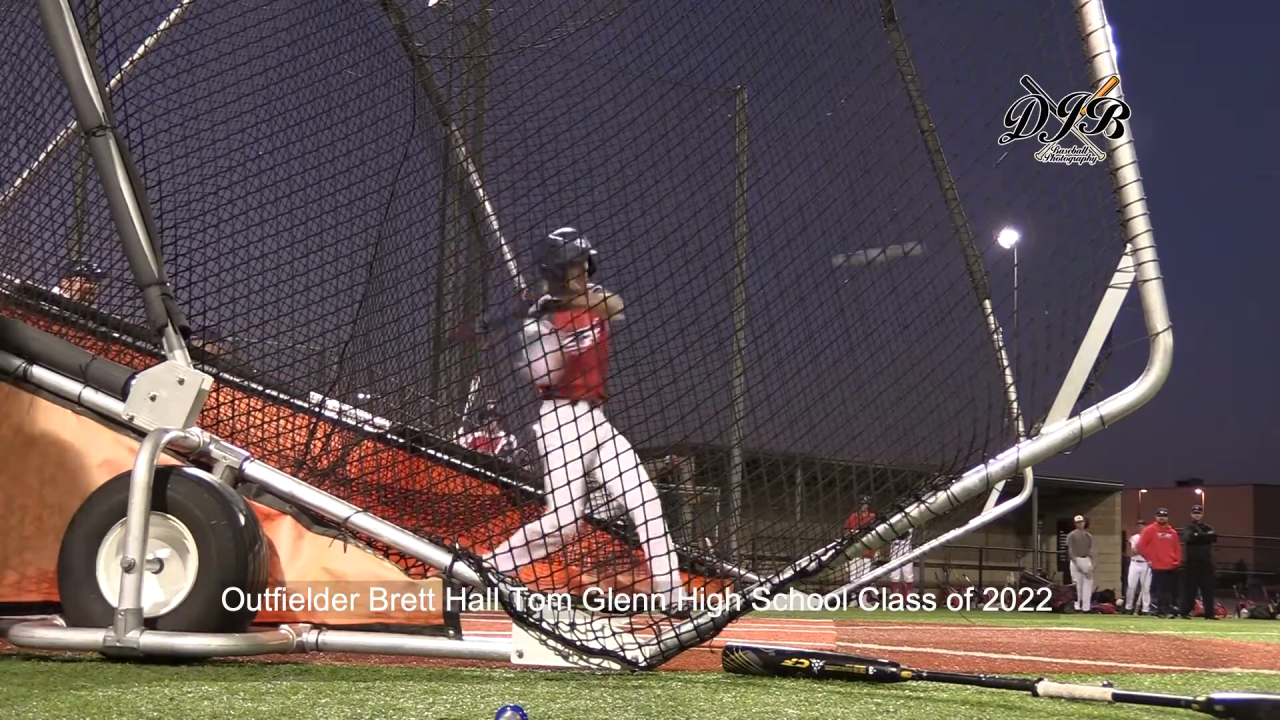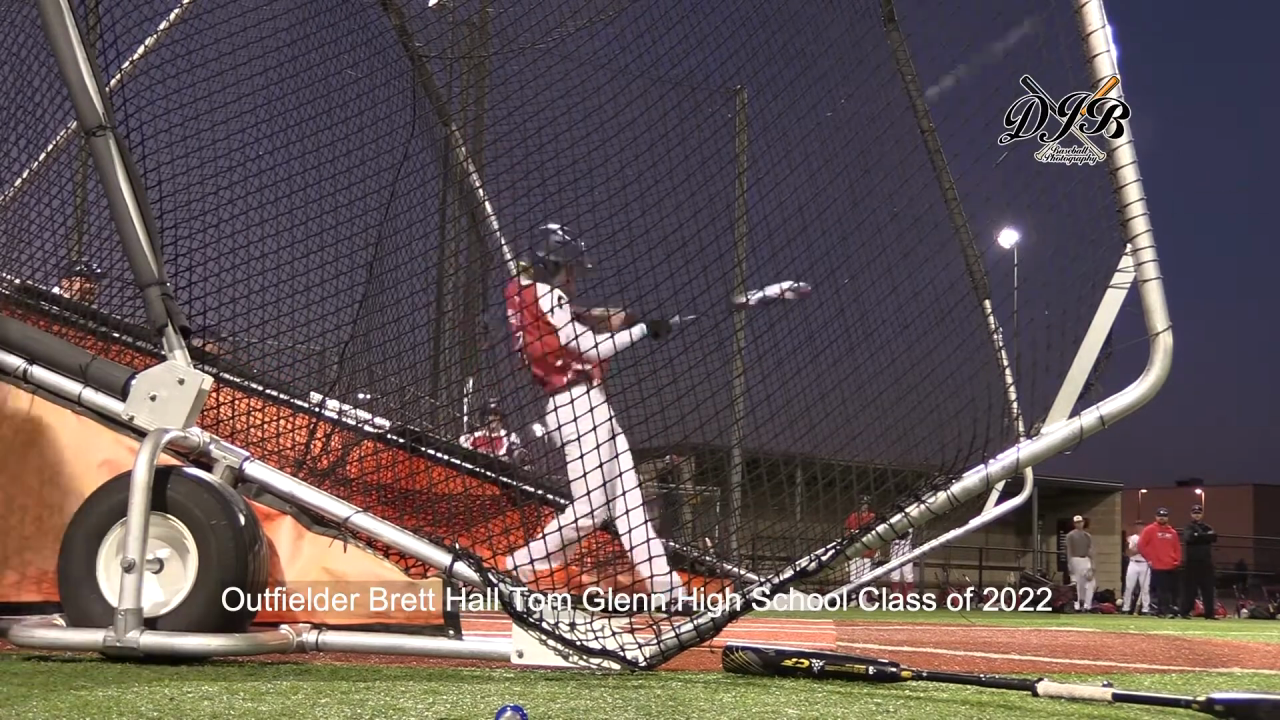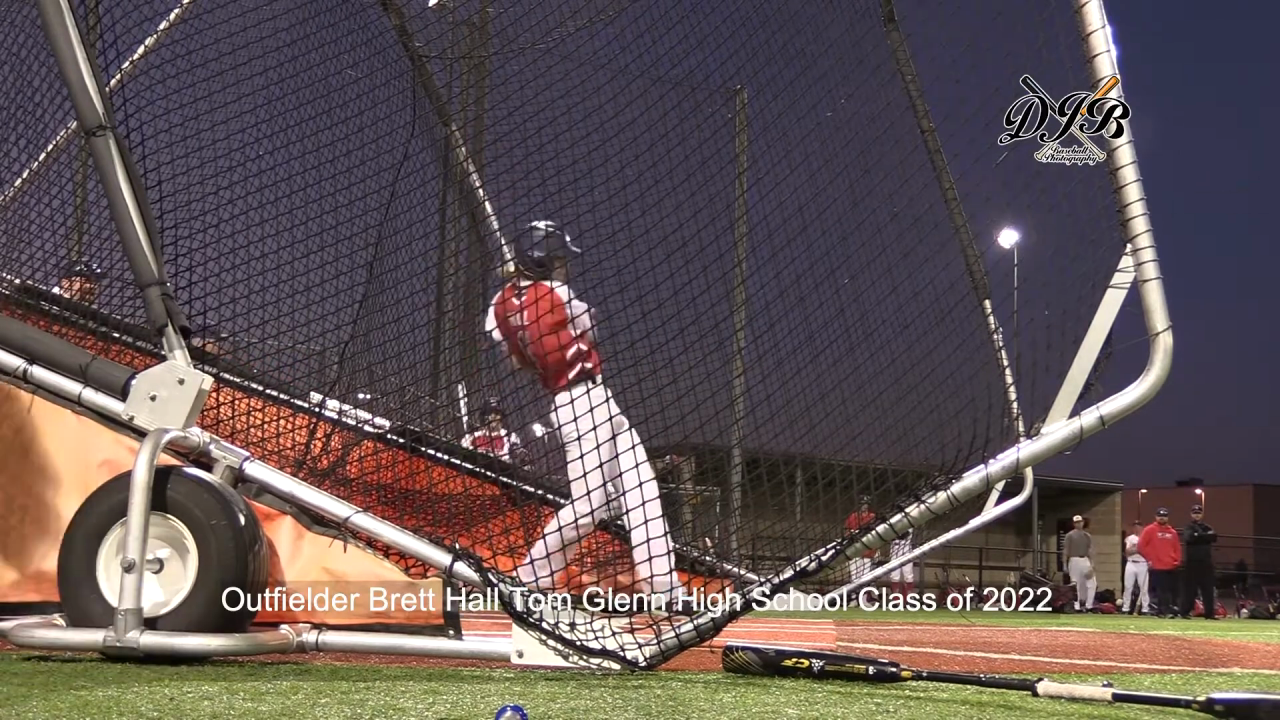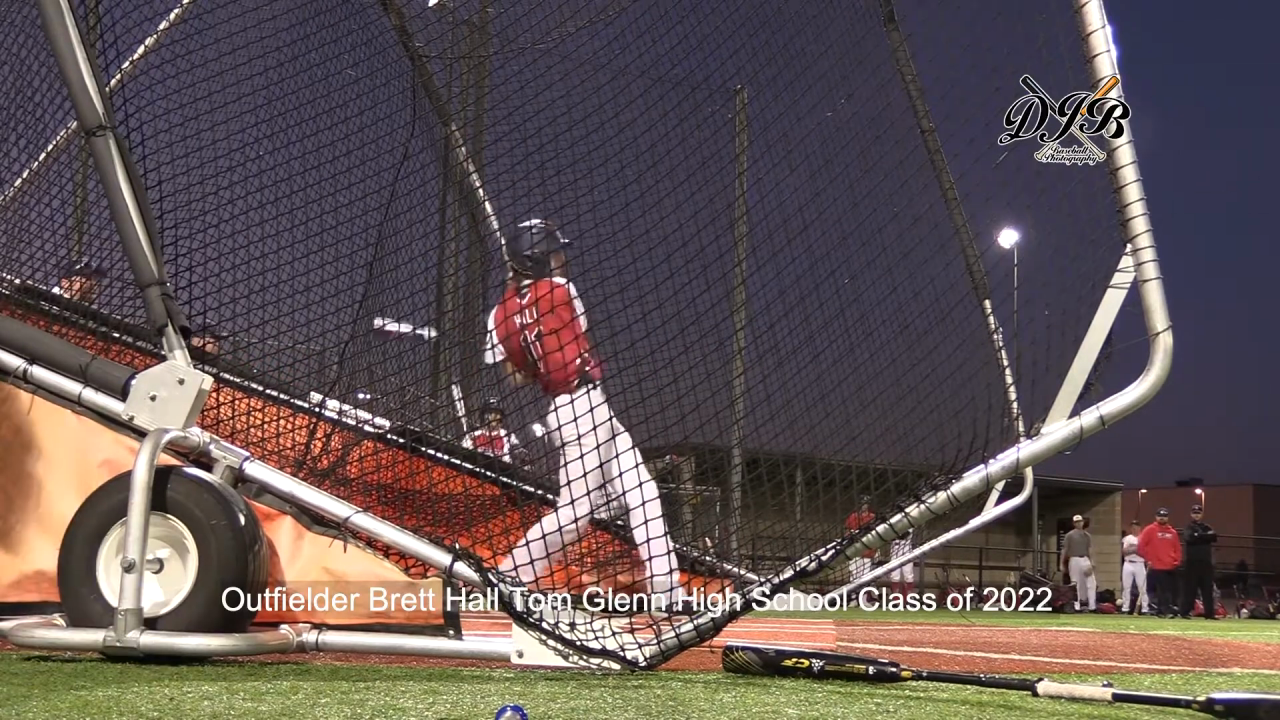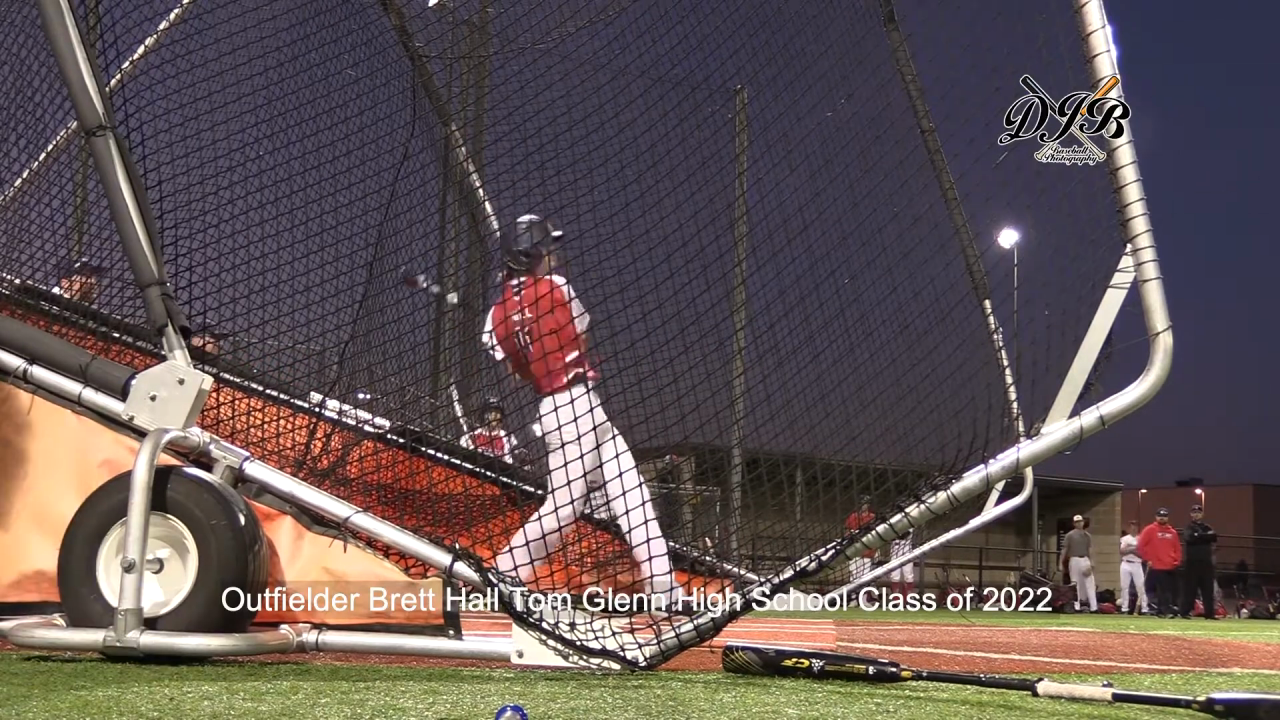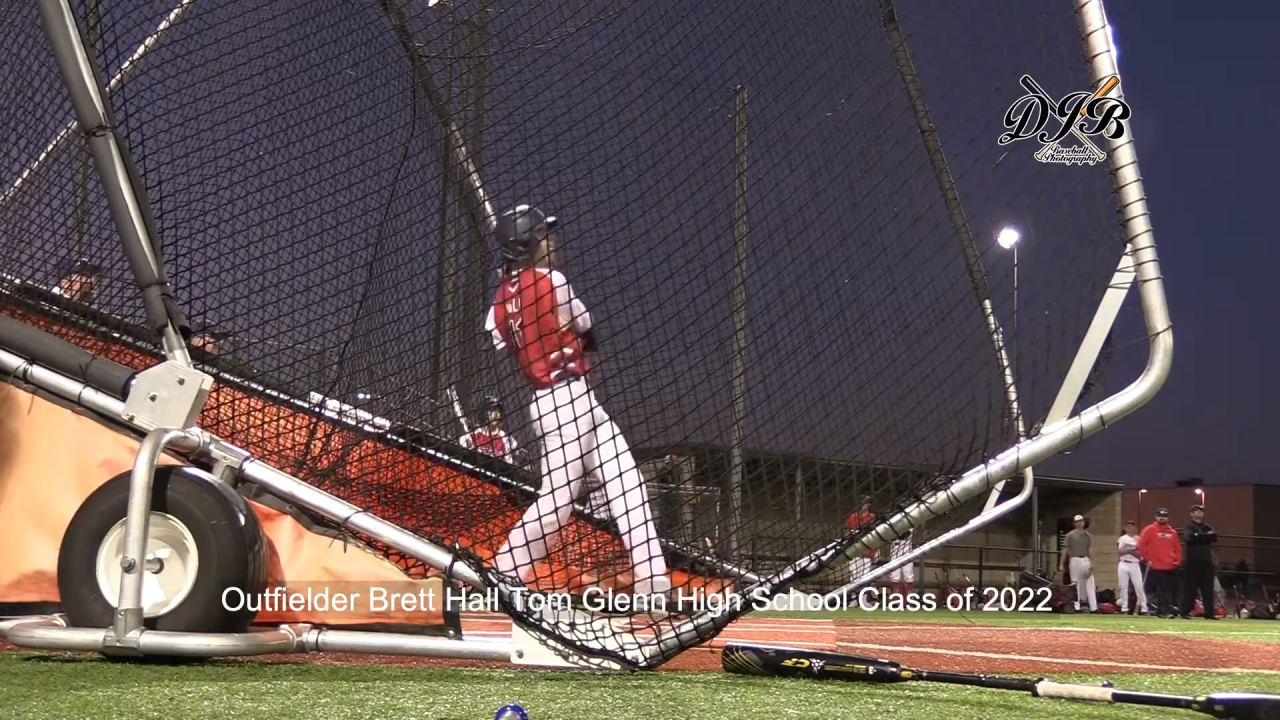
dt=0.1s
person 1, frame 1
left shoulder: (594, 294)
right shoulder: (538, 316)
left elbow: (613, 306)
right elbow: (539, 373)
left wrist: (581, 301)
right wrist: (545, 322)
left hip: (593, 416)
right hip: (562, 418)
left knee: (643, 498)
right knee: (564, 518)
left ankle: (667, 590)
right ankle: (493, 569)
person 1, frame 2
left shoulder: (520, 291)
right shoulder: (545, 296)
right elbow: (592, 349)
left wrist: (613, 320)
right wrist: (645, 329)
left hip: (593, 408)
right hip: (577, 407)
left knee: (629, 497)
right knee: (588, 511)
left ankle: (664, 586)
right ankle: (515, 570)
person 1, frame 3
left shoulder: (501, 305)
right shoulder: (555, 292)
left elbow: (517, 358)
right elbow: (583, 324)
left hip: (592, 404)
right hip: (586, 403)
left knee: (642, 490)
right knee: (586, 507)
left ankle: (664, 587)
right ankle: (524, 578)
person 1, frame 4
left shoulder: (501, 311)
right shoulder: (560, 289)
left elbow: (516, 375)
left hip: (590, 406)
right hip: (583, 406)
left knee: (641, 490)
right knee: (576, 509)
left ankle: (665, 589)
right ankle: (510, 578)
person 1, frame 5
left shoulder: (498, 312)
right shoulder: (555, 286)
left elbow: (516, 368)
left hip: (581, 404)
right hip: (570, 405)
left knee: (630, 488)
right knee: (563, 504)
left ankle: (663, 589)
right ankle: (503, 577)
person 1, frame 6
left shoulder: (500, 303)
right shoulder: (551, 281)
left elbow: (517, 351)
right elbow: (582, 323)
right wrist: (583, 338)
left hip: (579, 398)
right hip: (563, 401)
left knee: (629, 485)
right knee: (557, 500)
left ankle: (654, 584)
right ankle: (502, 576)
